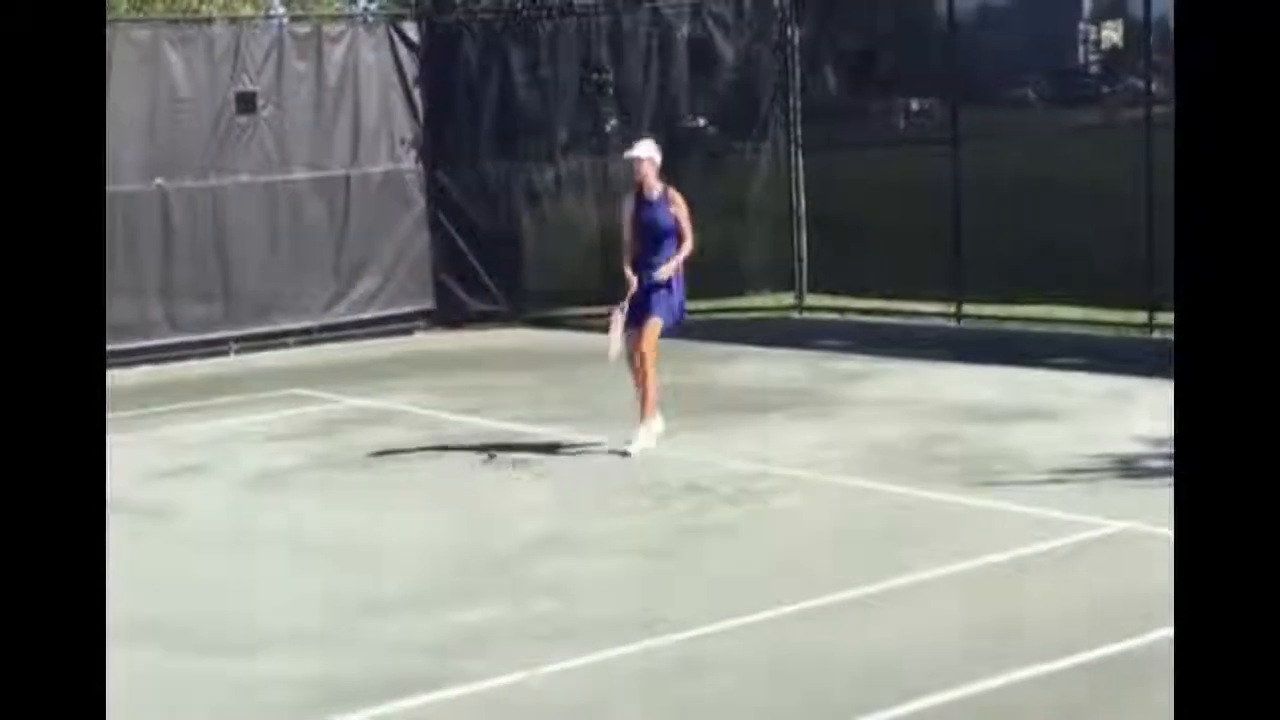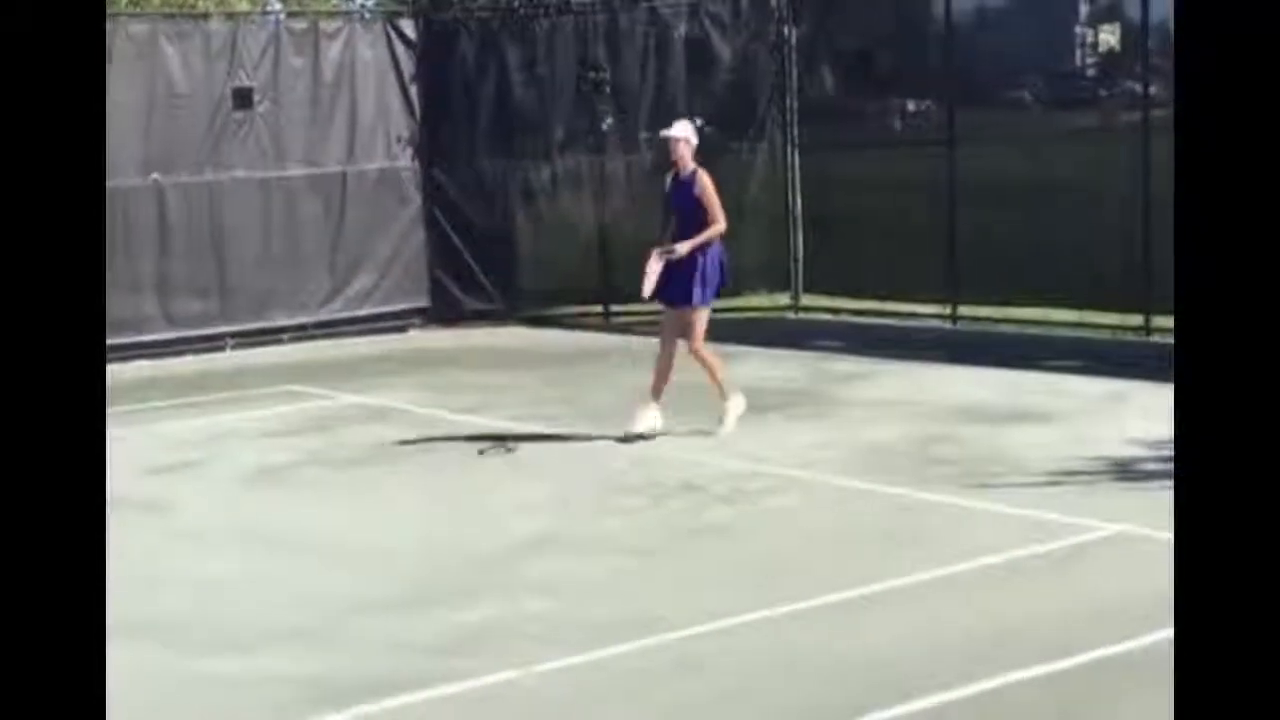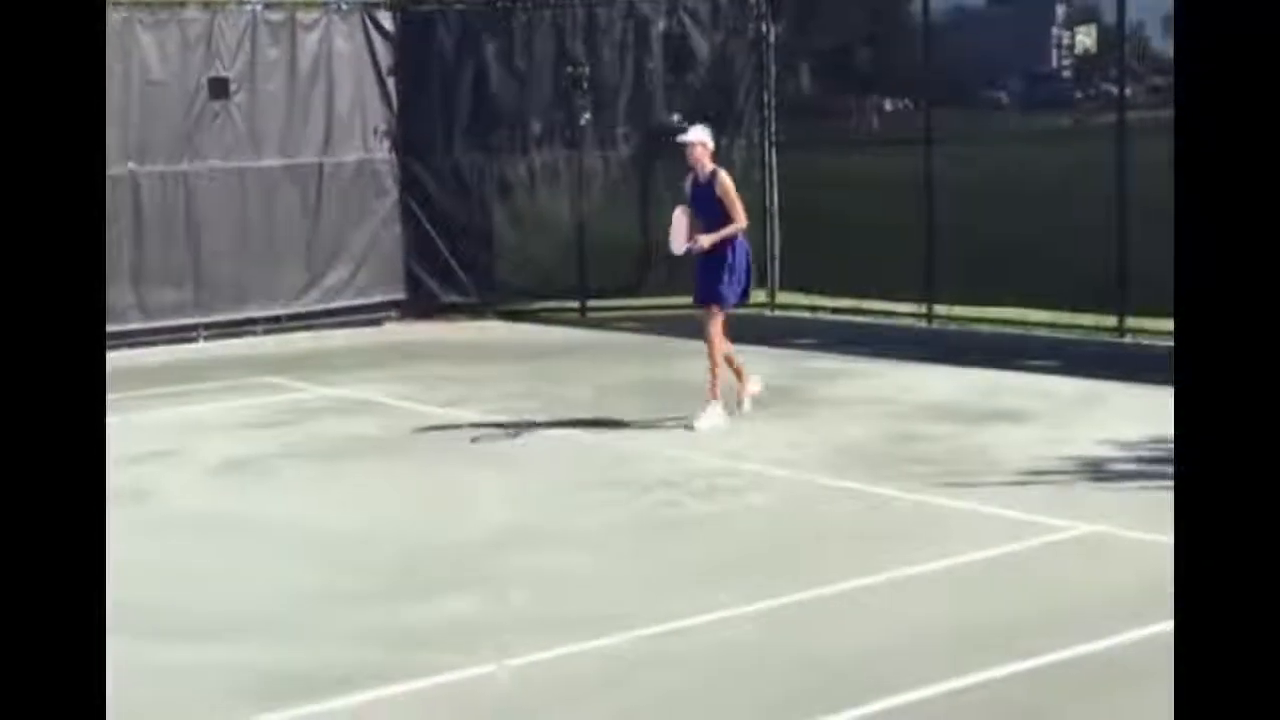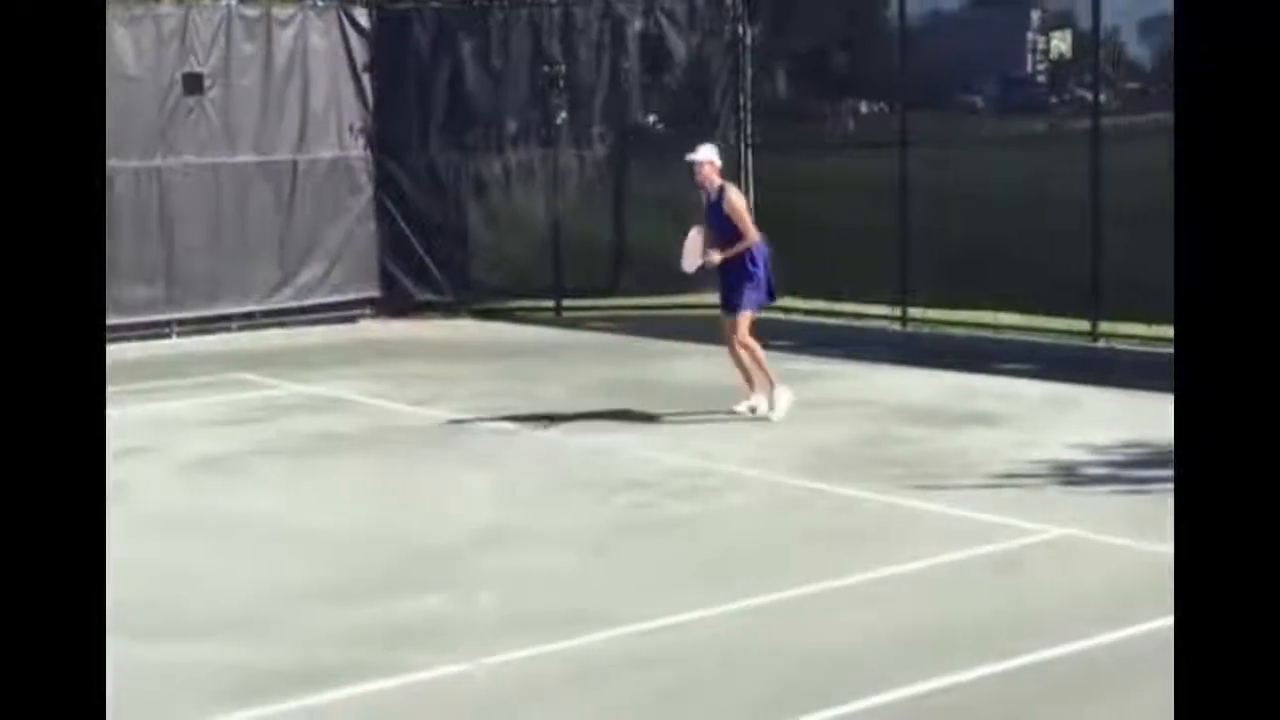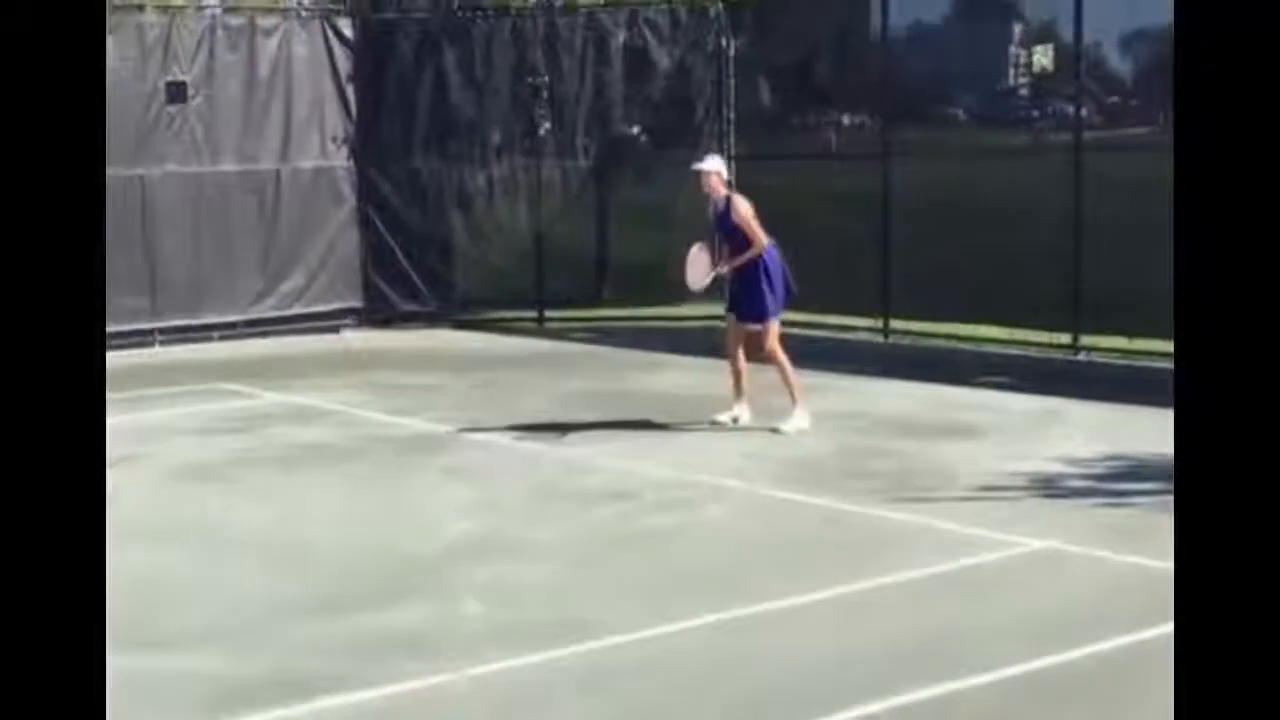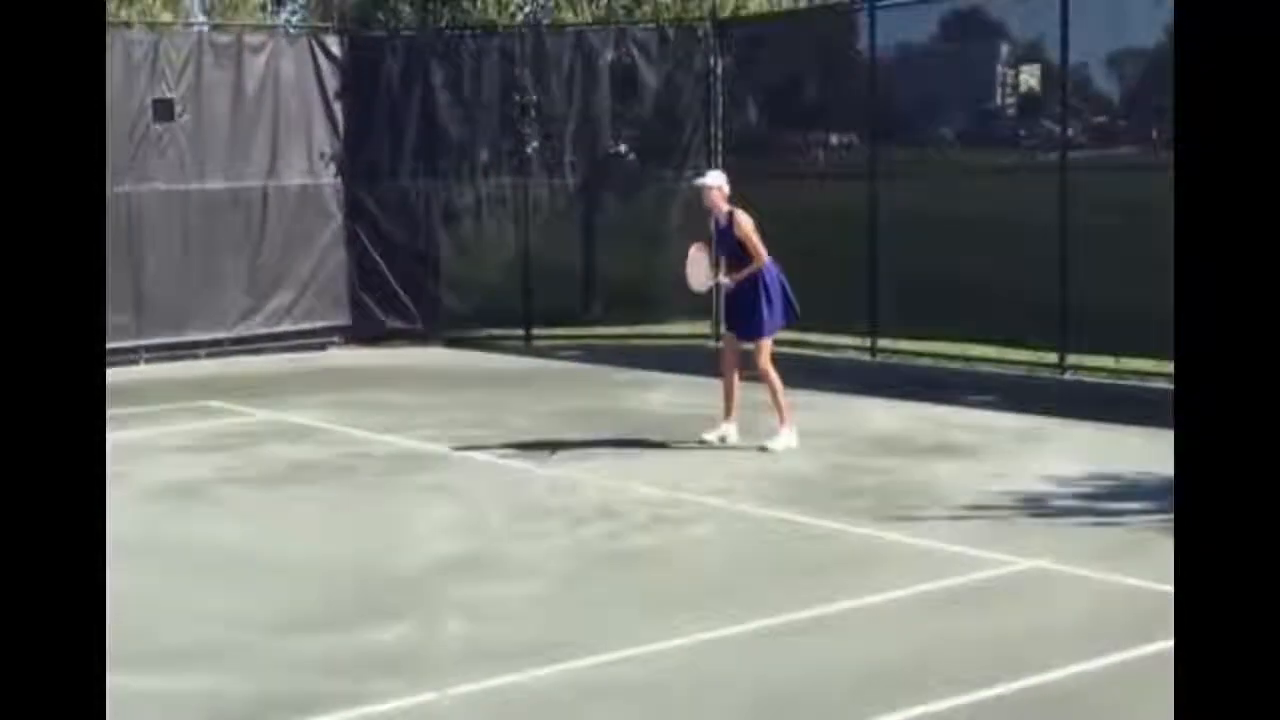
dt=0.3s
person 1, frame 1
left shoulder: (672, 198)
right shoulder: (630, 201)
left elbow: (688, 239)
right elbow: (627, 244)
left wrist: (671, 265)
right wrist: (628, 271)
left hip: (664, 282)
right hip: (640, 280)
left knee: (645, 348)
right knee: (634, 356)
left ankle: (648, 422)
right ankle: (651, 420)
person 1, frame 2
left shoulder: (701, 179)
right shoulder: (671, 178)
left elbow: (720, 224)
left wrist: (689, 245)
right wrist: (667, 242)
left hip: (701, 259)
right hip: (677, 260)
left knee: (695, 342)
right knee: (667, 338)
left ankle: (731, 398)
right ankle: (653, 409)
person 1, frame 3
left shoulder: (721, 179)
right shoulder: (691, 181)
left elbow: (741, 222)
left wrist: (710, 239)
right wrist: (693, 239)
left hip: (729, 258)
right hip: (708, 259)
left knee: (712, 334)
right knee: (714, 334)
left ankle: (715, 407)
right ankle: (746, 380)
person 1, frame 4
left shoulder: (730, 196)
right shoulder: (705, 196)
left elbow: (752, 237)
left wrist: (722, 256)
right wrist: (709, 252)
left hip: (750, 265)
right hip: (731, 268)
left knee: (741, 336)
right knee: (730, 336)
left ankle: (778, 390)
right ankle: (758, 396)
person 1, frame 5
left shoulder: (737, 204)
right shoulder: (713, 207)
left elbow: (761, 243)
left wrist: (732, 264)
right wrist: (725, 264)
left hip: (764, 272)
right hip: (743, 276)
left knee: (770, 346)
right knee: (733, 341)
left ankle: (799, 411)
right ankle: (740, 406)
person 1, frame 6
left shoulder: (739, 219)
right shoulder: (714, 222)
left elbow: (762, 259)
left wrist: (734, 278)
right wrist: (723, 276)
left hip: (762, 289)
right hip: (740, 292)
left knee: (762, 364)
right knee: (727, 360)
left ankle: (787, 429)
right ankle: (728, 425)
